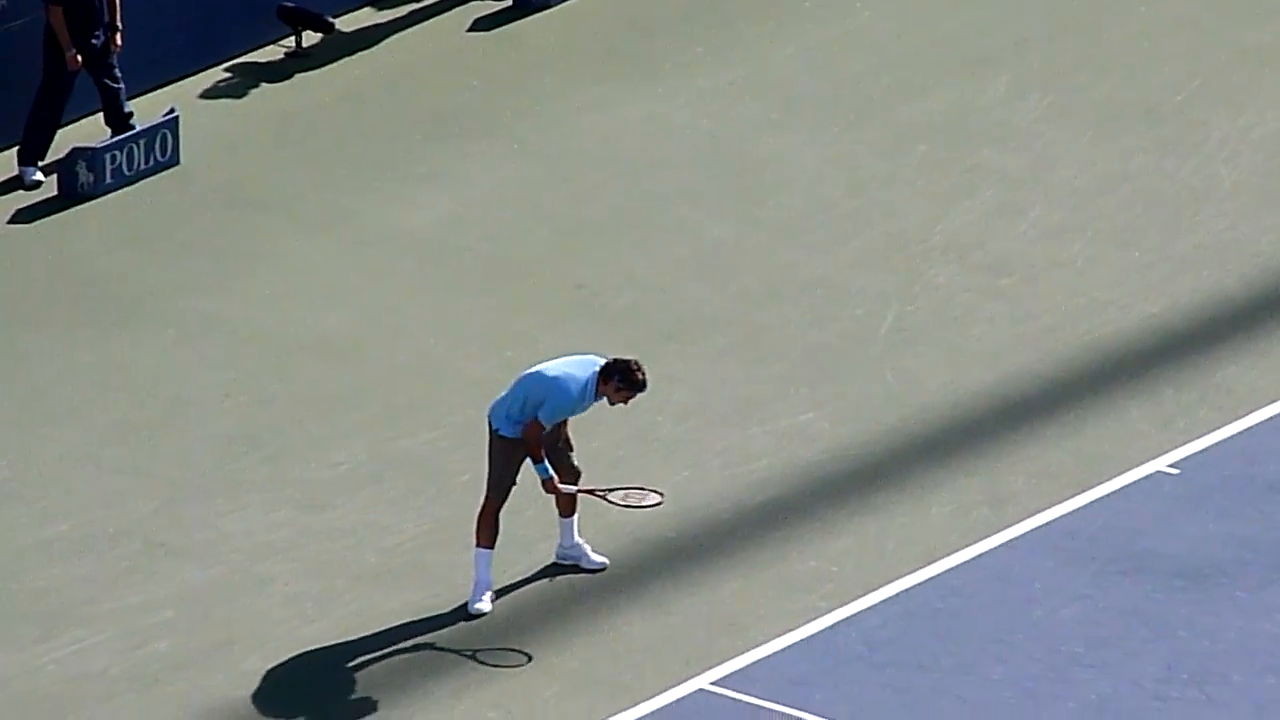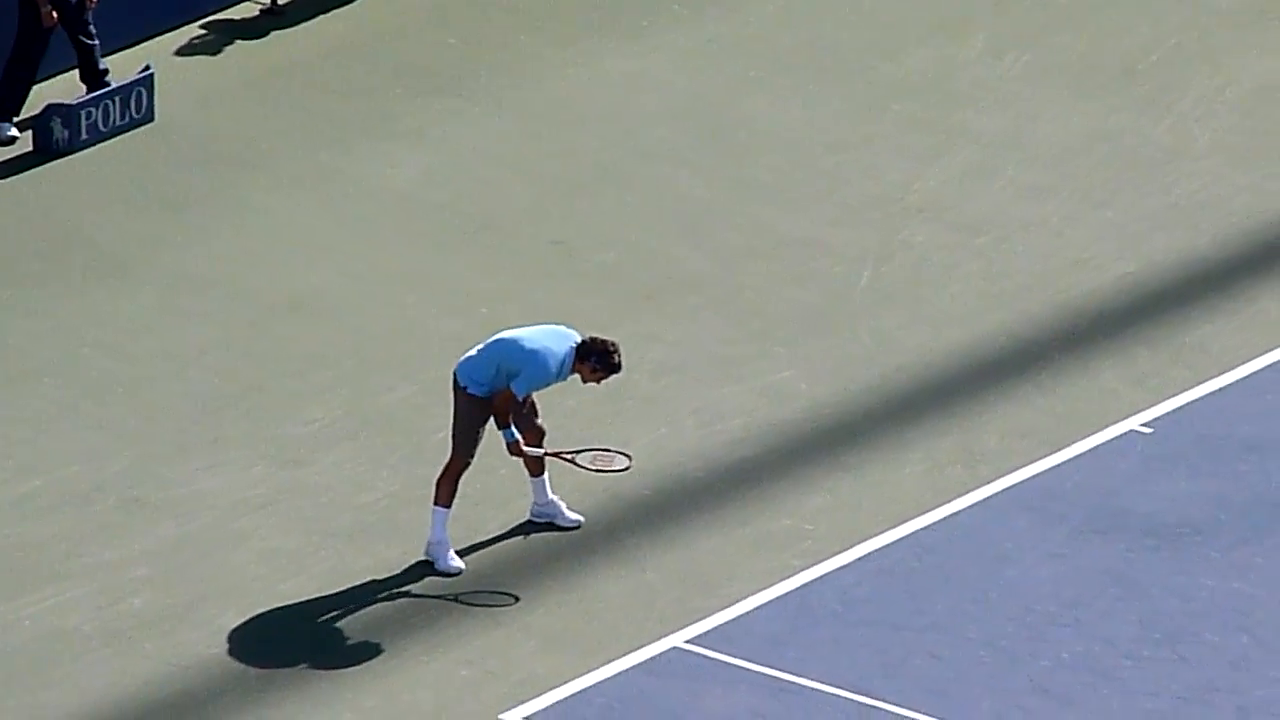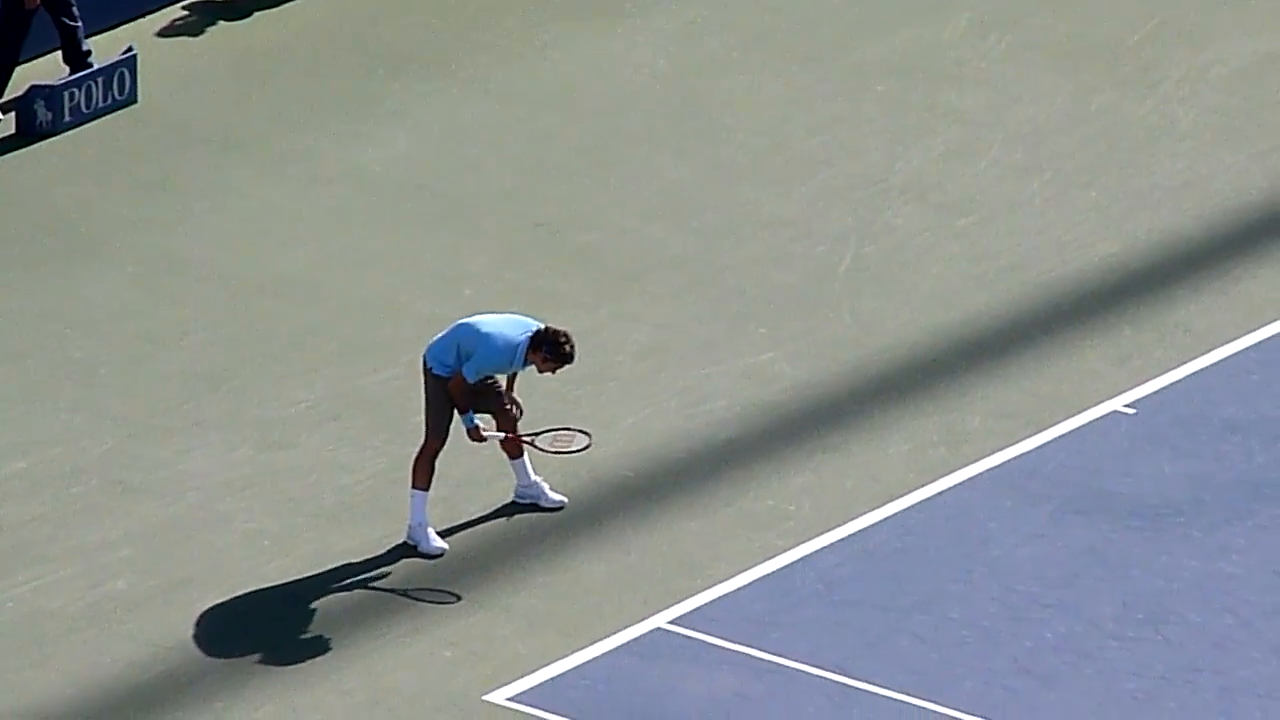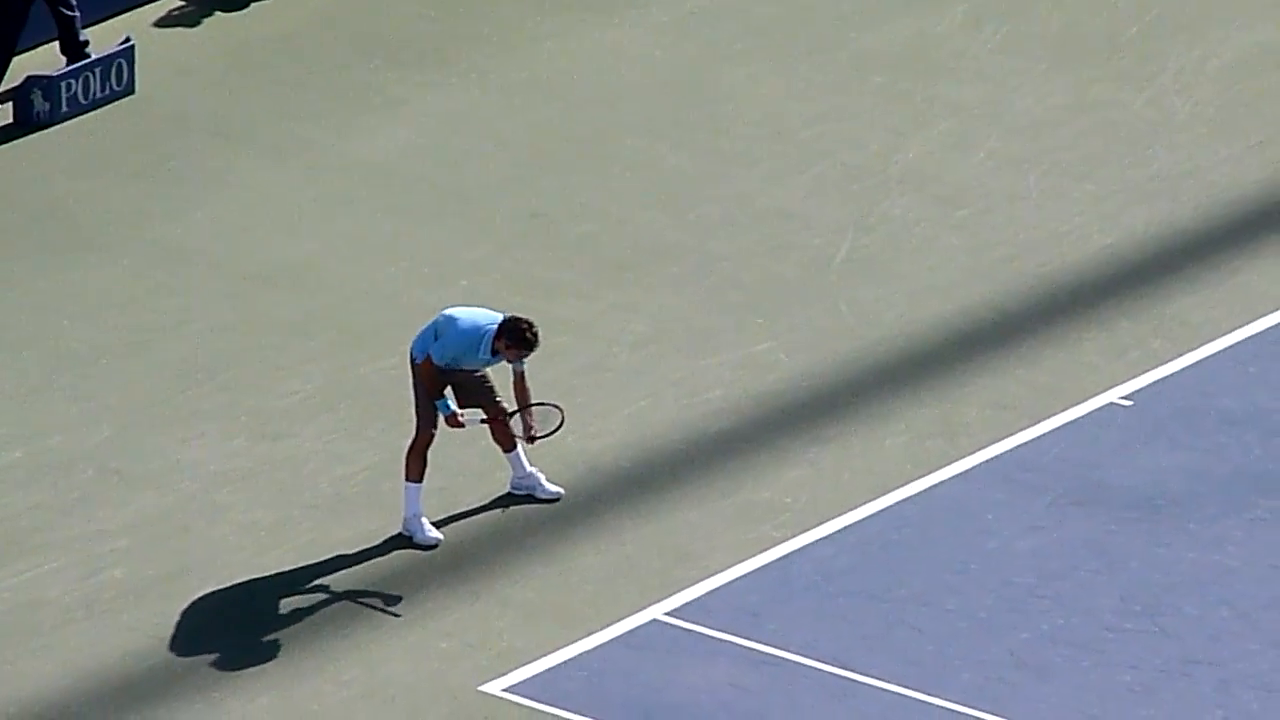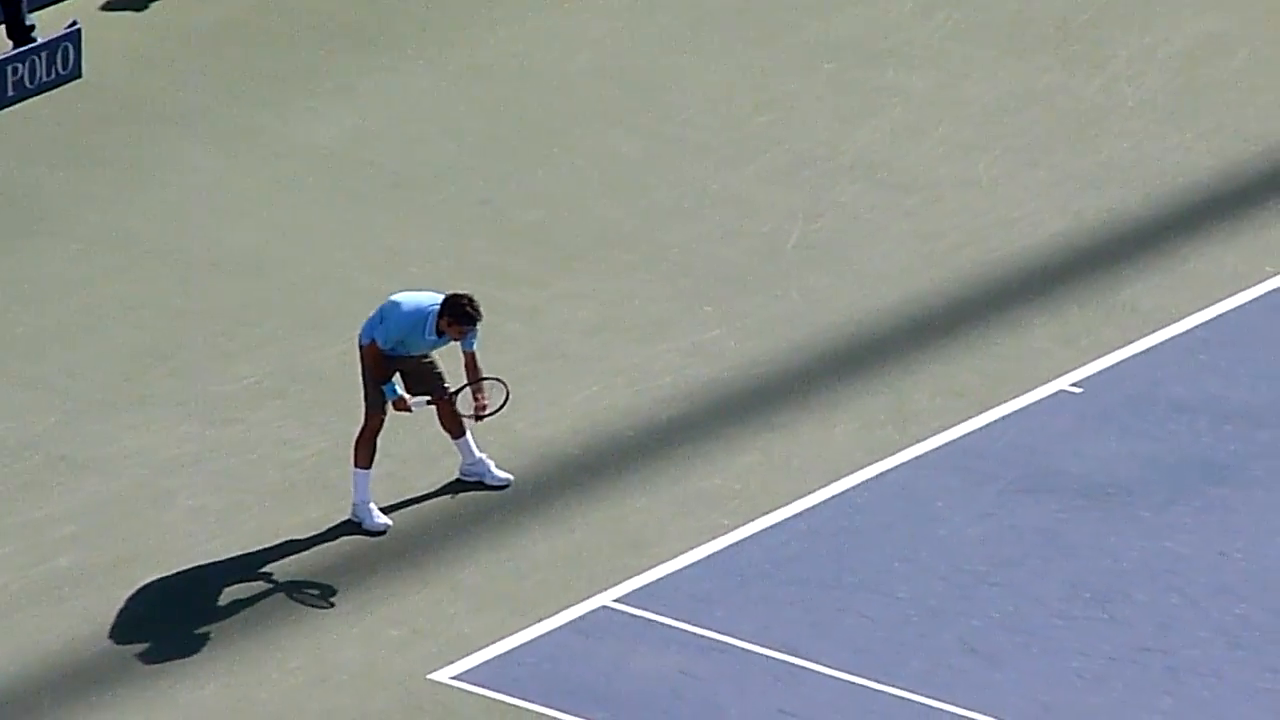
dt=0.3s
person 1, frame 1
left shoulder: (600, 367)
right shoulder: (569, 392)
right elbow: (531, 433)
left wrist: (563, 428)
right wrist: (544, 472)
left hip: (540, 420)
right hip: (509, 427)
left knee: (569, 475)
right knee: (495, 500)
left ankle: (569, 546)
right ankle: (482, 585)
person 1, frame 2
left shoulder: (574, 341)
right shoulder: (546, 366)
right elbow: (501, 402)
left wrist: (527, 394)
right wrist: (510, 436)
left hip: (504, 379)
right hip: (474, 384)
left knee: (535, 434)
right knee: (461, 459)
left ankle: (544, 504)
right ankle: (438, 542)
person 1, frame 3
left shoulder: (539, 336)
right shoulder: (496, 353)
right elbow: (456, 387)
left wrist: (509, 391)
right wrist: (469, 422)
left hip: (474, 363)
right hip: (443, 367)
left knee: (508, 419)
right knee: (435, 441)
left ankle: (527, 486)
right ankle: (418, 526)
person 1, frame 4
left shoulder: (515, 338)
right shoulder: (463, 337)
left elbow: (519, 382)
right elbow: (426, 370)
left wrist: (527, 422)
right wrist: (445, 408)
left hip: (466, 362)
right hip: (429, 360)
left knee: (499, 413)
right knee: (426, 432)
left ankle: (523, 477)
right ankle: (412, 517)
person 1, frame 5
left shoulder: (463, 323)
right shoulder: (406, 319)
left elbow: (470, 361)
right elbow: (371, 353)
left wrist: (478, 397)
right wrist: (392, 391)
left hip: (415, 350)
right hip: (378, 350)
left knee: (445, 400)
right knee: (375, 419)
left ankle: (473, 464)
right ankle: (361, 503)
